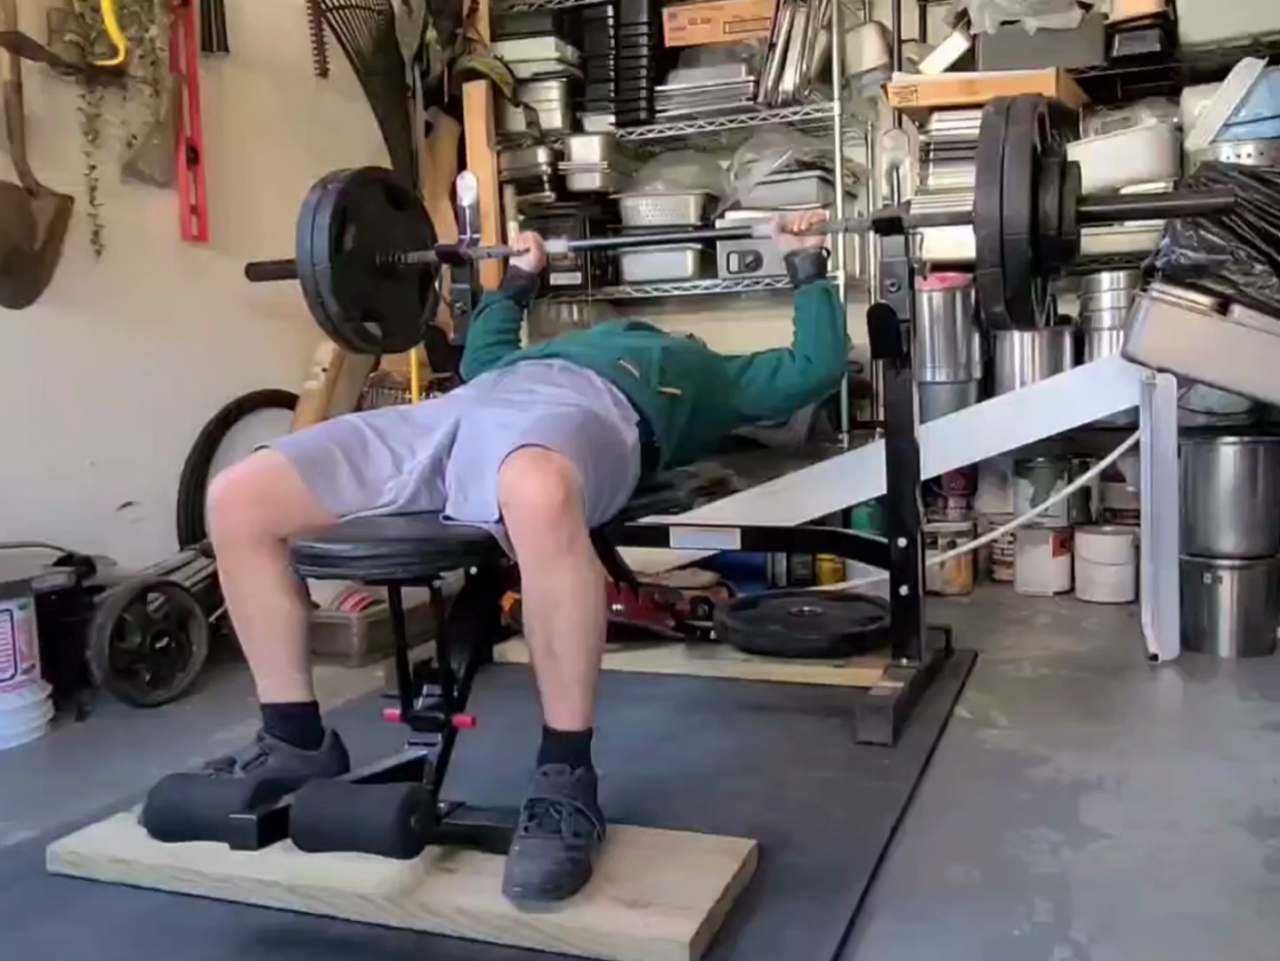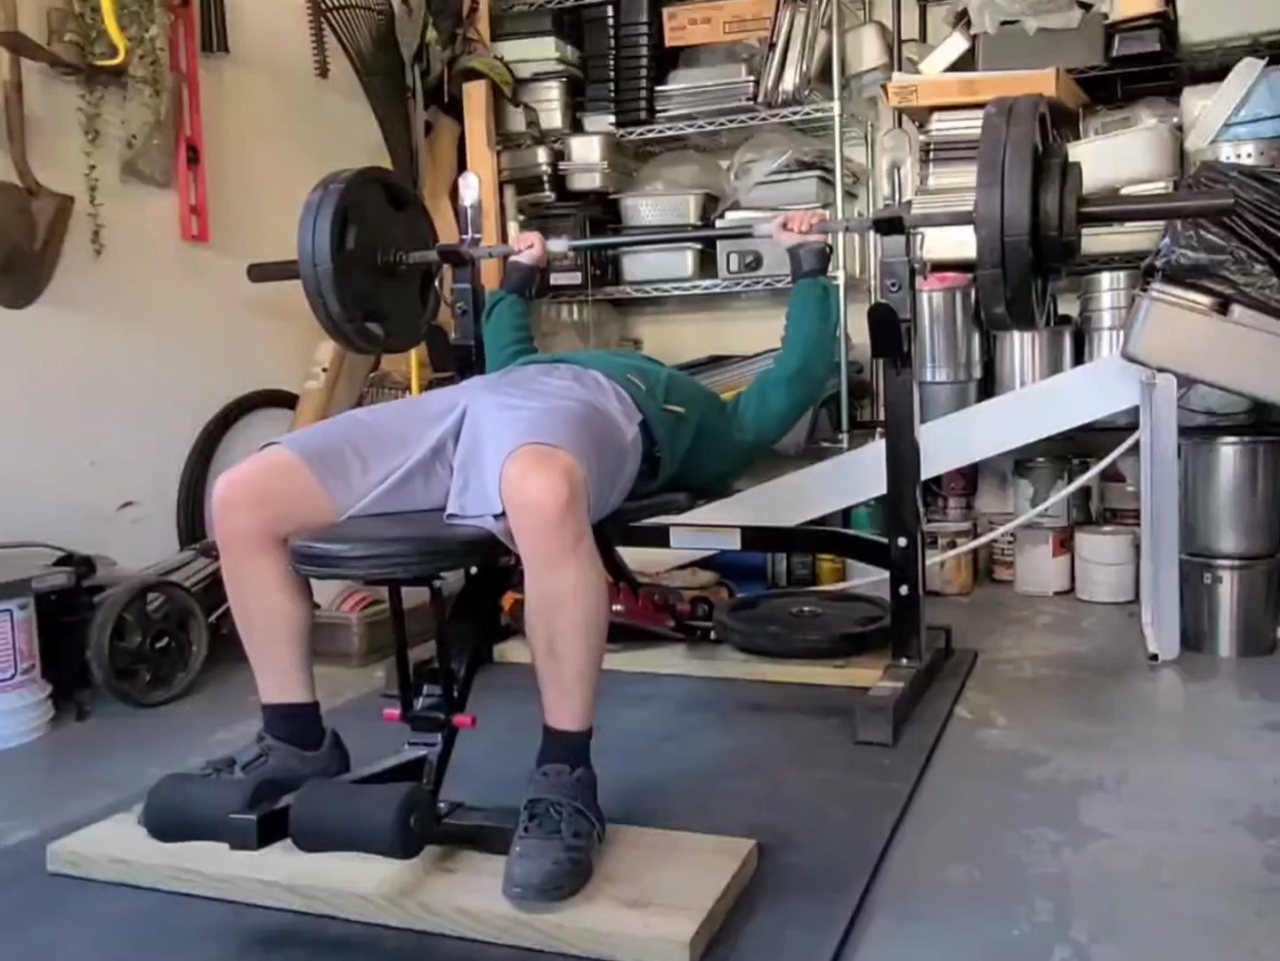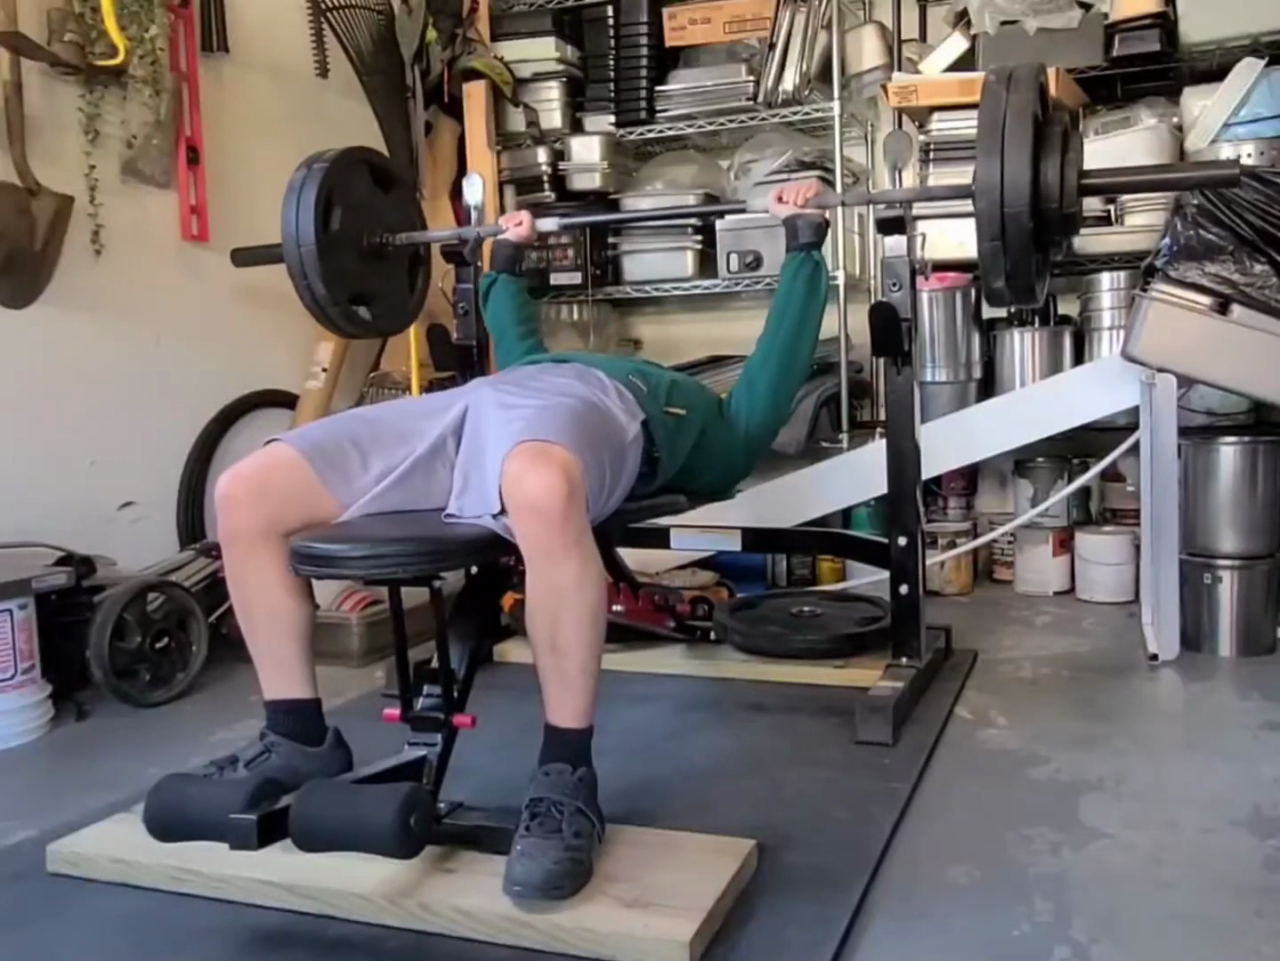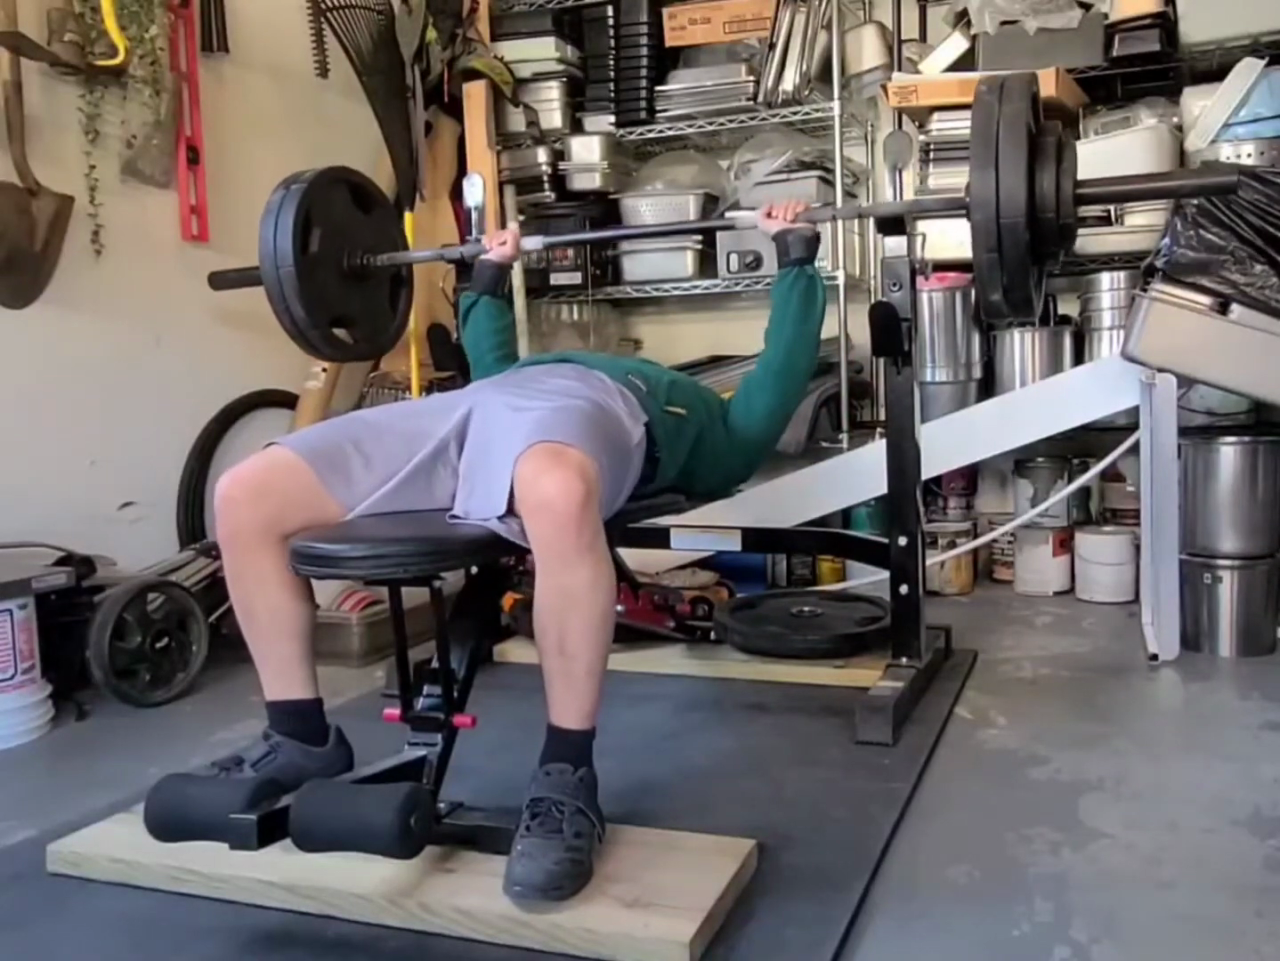
dt=0.7s
person 1, frame 1
left shoulder: (714, 379)
right shoulder: (601, 340)
left elbow: (818, 366)
right elbow: (481, 363)
left wrist: (806, 268)
right wrist: (515, 281)
right hip: (464, 407)
left knee: (538, 500)
right knee: (237, 501)
left ankle: (565, 781)
right ankle: (296, 744)
person 1, frame 2
left shoulder: (722, 426)
left elbow: (802, 370)
right elbow: (508, 362)
left wrist: (808, 265)
right wrist: (517, 278)
left knee: (544, 497)
right knee: (240, 500)
left ankle: (564, 781)
right ankle: (297, 745)
person 1, frame 3
left shoulder: (725, 430)
left elbow: (783, 357)
right elbow: (520, 352)
left wrist: (803, 241)
right wrist: (506, 260)
left knee: (542, 495)
right knee: (244, 496)
left ankle: (565, 780)
right ankle: (299, 743)
person 1, frame 4
left shoulder: (722, 435)
left elbow: (784, 369)
right elbow: (495, 369)
left wrist: (795, 254)
right wrist: (488, 277)
left knee: (558, 496)
right knee: (243, 498)
left ankle: (566, 780)
right ankle: (301, 742)
